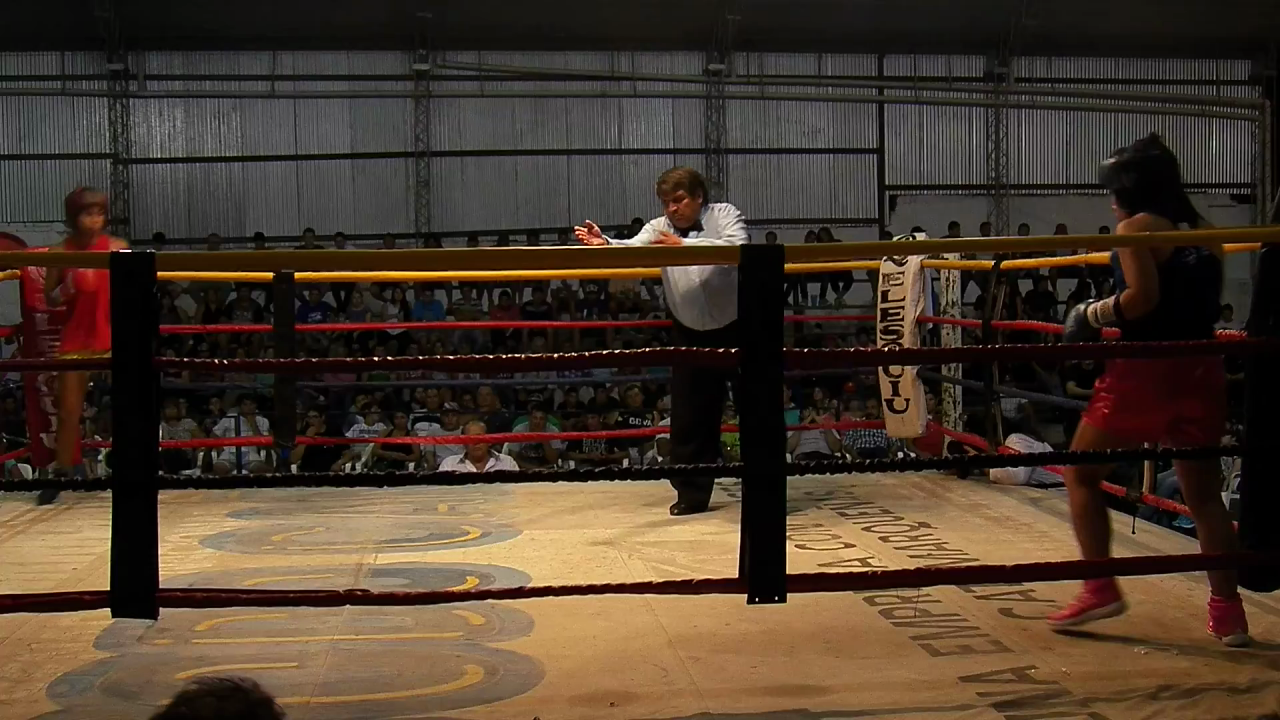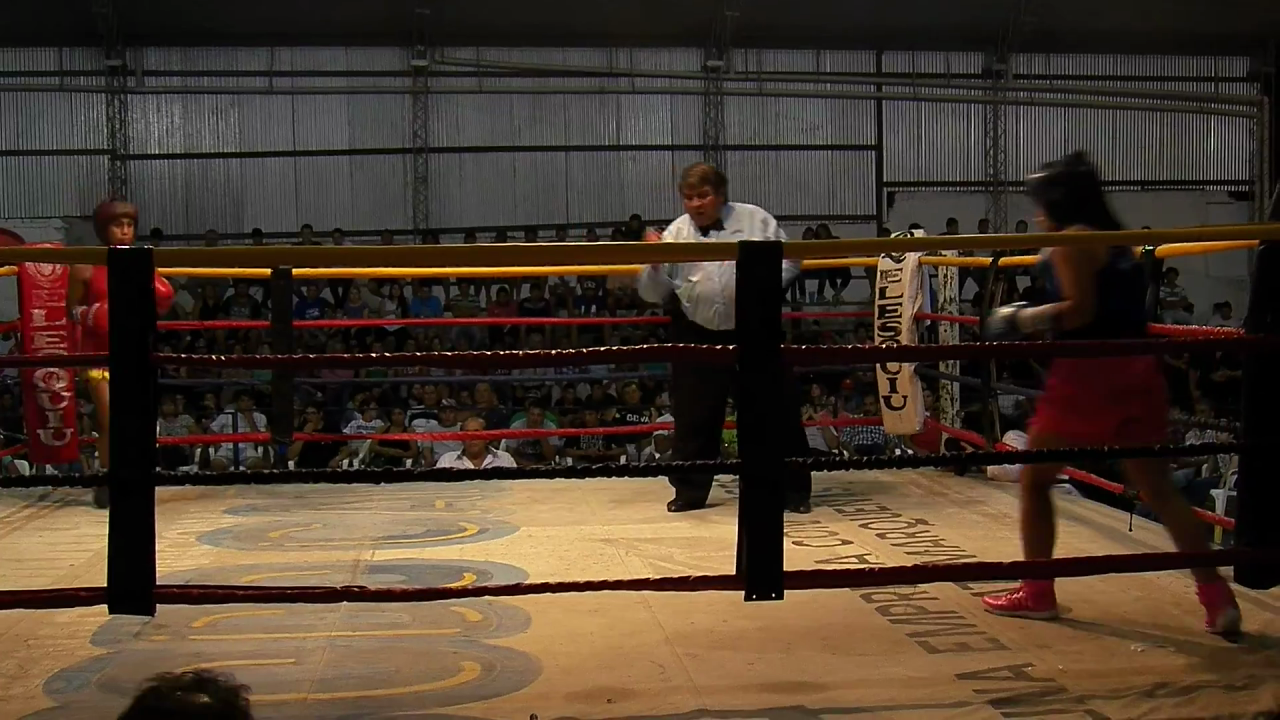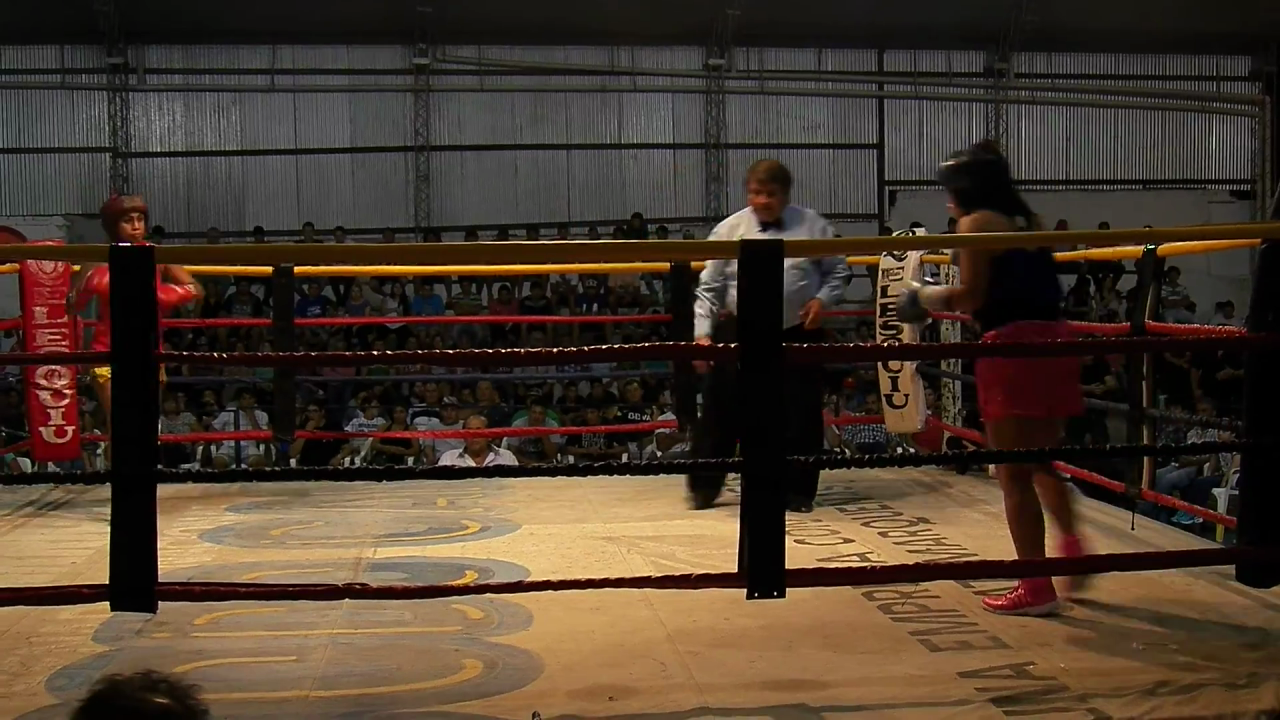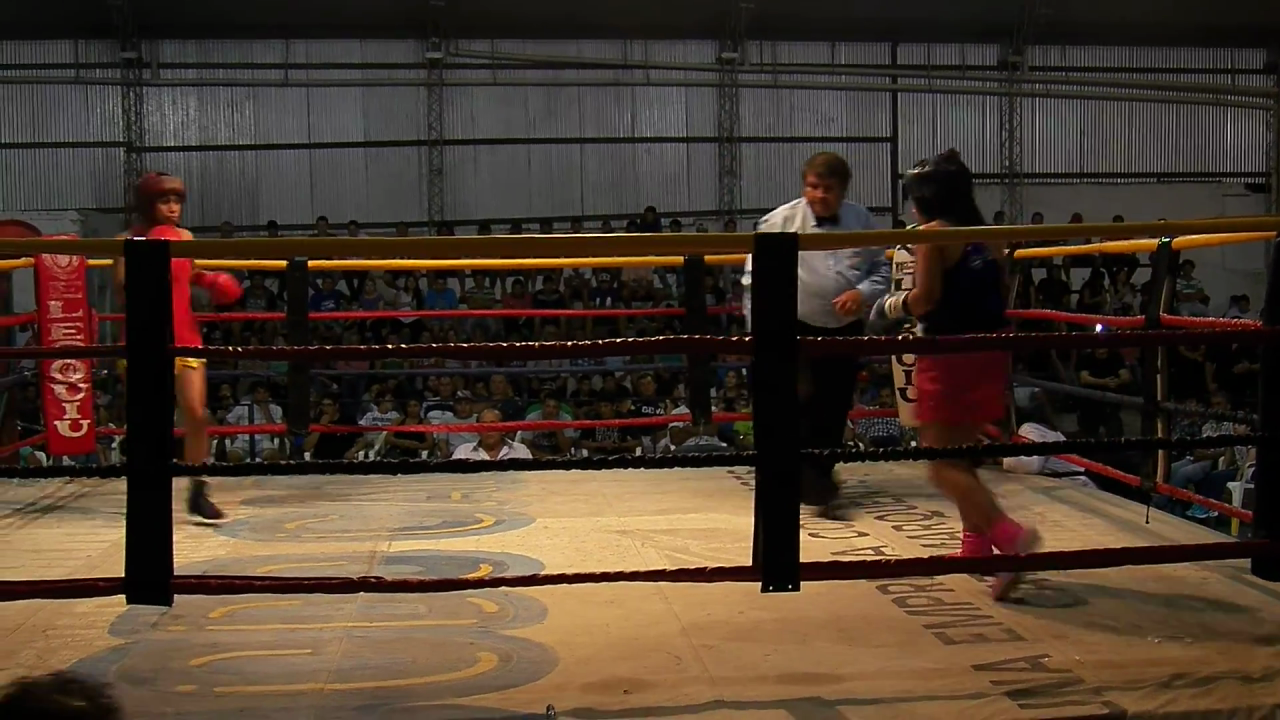
dt=0.3s
person 1, frame 1
left shoulder: (1136, 228)
right shoulder: (1201, 232)
left elbow: (1142, 297)
right elbow: (1207, 306)
left wrist: (1093, 315)
left hip: (1145, 368)
right hip: (1199, 366)
left knee: (1081, 475)
right knee: (1204, 494)
left ankle: (1100, 590)
right ankle: (1227, 610)
person 1, frame 2
left shoulder: (1068, 242)
right shoulder: (1121, 243)
left elbow: (1081, 309)
right elbow: (1122, 307)
left wrist: (1021, 319)
right wrist: (1048, 321)
left hip: (1087, 373)
right hip: (1136, 368)
left knee: (1033, 480)
right knee: (1160, 490)
left ankle: (1038, 591)
right ankle: (1216, 594)
person 1, frame 3
left shoulder: (977, 224)
right shoulder: (1026, 222)
left elbow: (971, 295)
right elbow: (1022, 288)
left wrist: (924, 297)
right wrist: (948, 301)
left hip: (1011, 348)
right hip: (1053, 343)
left knee: (1012, 473)
right knee: (1037, 462)
left ankle: (1036, 587)
right ankle: (1072, 548)
person 1, frame 4
left shoulder: (933, 235)
right shoulder: (986, 238)
left elbow: (925, 300)
right elbow: (994, 300)
left wrist: (890, 305)
left hip: (951, 355)
right hip: (989, 351)
left knee: (944, 468)
right knee: (958, 455)
left ankle: (1012, 537)
right ankle: (978, 547)
person 2, frame 1
left shoulder: (724, 214)
right shoulder: (658, 228)
left elbow: (736, 250)
right elbow: (631, 250)
left wrist: (688, 246)
right wrist: (602, 244)
left hip: (740, 330)
right hip: (691, 334)
right knee: (692, 416)
right ankle: (693, 492)
person 2, frame 2
left shoulder: (754, 218)
right shoulder: (676, 233)
left elbow: (790, 258)
right elbow: (654, 292)
left wrist: (766, 284)
right wrist: (654, 262)
right hip: (699, 336)
right knee: (694, 416)
left ankle: (795, 490)
right ankle: (690, 490)
person 2, frame 3
left shoulder: (812, 224)
right shoulder: (729, 229)
left elbow: (840, 272)
right elbow: (710, 286)
left wrist: (822, 299)
right wrist: (703, 330)
left hip: (798, 335)
right hip: (742, 333)
left knee: (802, 417)
right knee: (722, 412)
left ankle: (796, 491)
right ankle: (705, 487)
person 2, frame 4
left shoulder: (862, 221)
right shoulder: (781, 220)
left elbow: (882, 271)
right elbow: (754, 278)
left wrist: (863, 293)
left hip: (844, 331)
right hip: (794, 329)
left knee: (833, 413)
right knee: (806, 403)
left ankle: (813, 485)
right ankle: (819, 490)
person 3, frame 1
left shoulder: (118, 248)
right shoulder: (60, 252)
right elbow: (49, 298)
right wrist: (70, 287)
left hip: (113, 339)
right hip: (75, 340)
right knee: (68, 412)
right ankle: (60, 474)
person 3, frame 2
right shoulder: (85, 267)
left elbow: (160, 308)
right elbow: (72, 310)
left wrist: (161, 297)
right wrist: (90, 315)
right hip: (99, 354)
right knee: (108, 420)
right ankle: (106, 475)
person 3, frame 3
right shoulder: (98, 263)
left elbow: (196, 290)
right elbow: (74, 305)
left wrist: (179, 294)
right wrist: (86, 288)
right hip: (109, 353)
person 3, frame 4
left shoulder: (185, 238)
right elbow: (123, 285)
left wrist: (216, 280)
left hip: (185, 339)
left knee: (196, 415)
left ankle: (198, 492)
